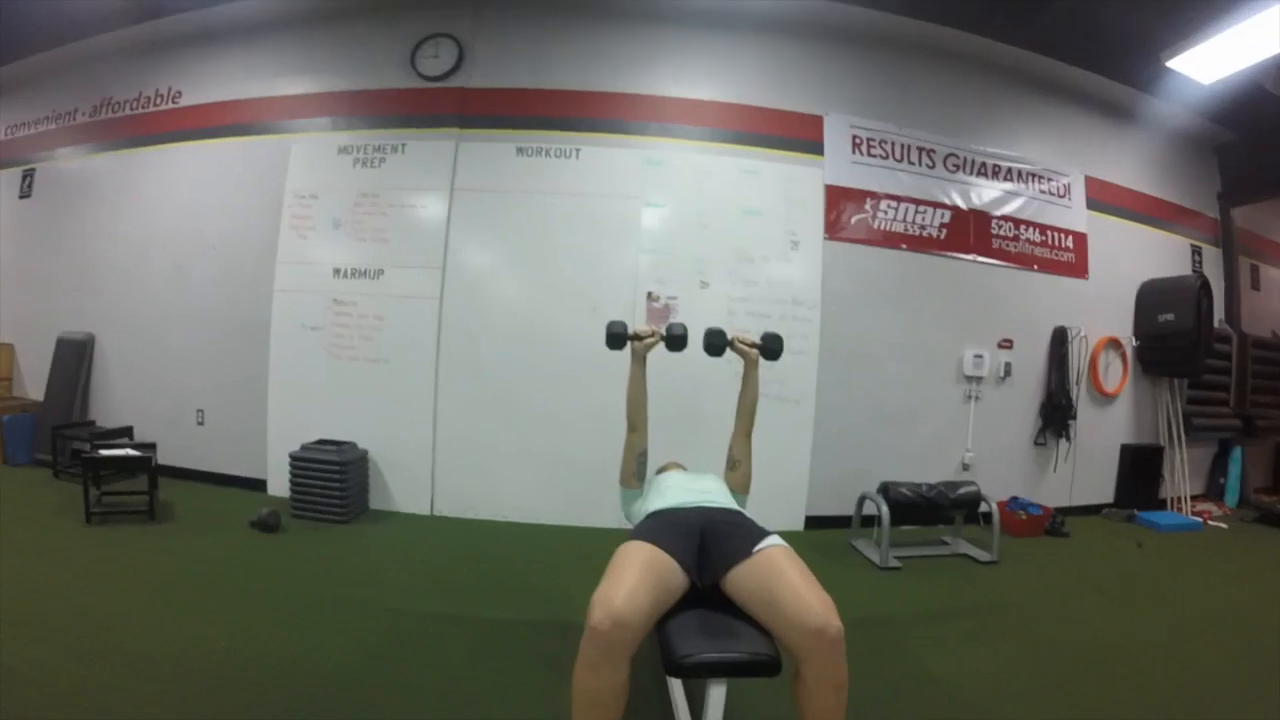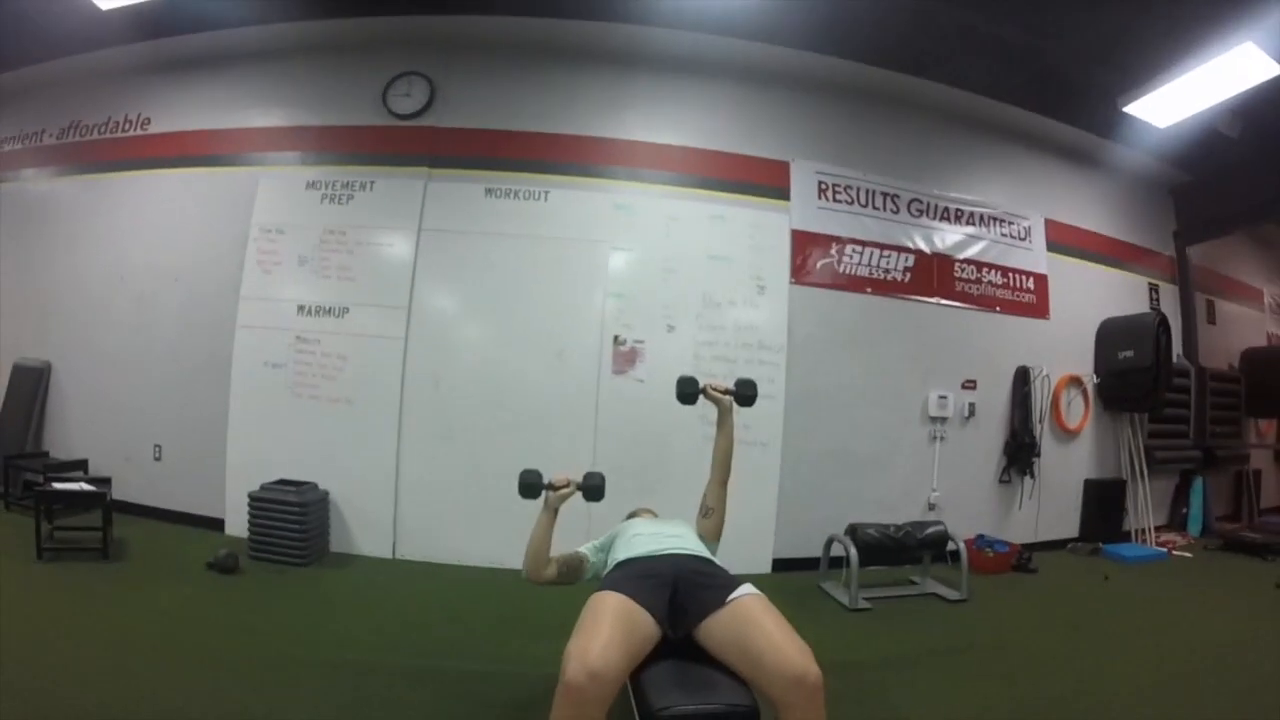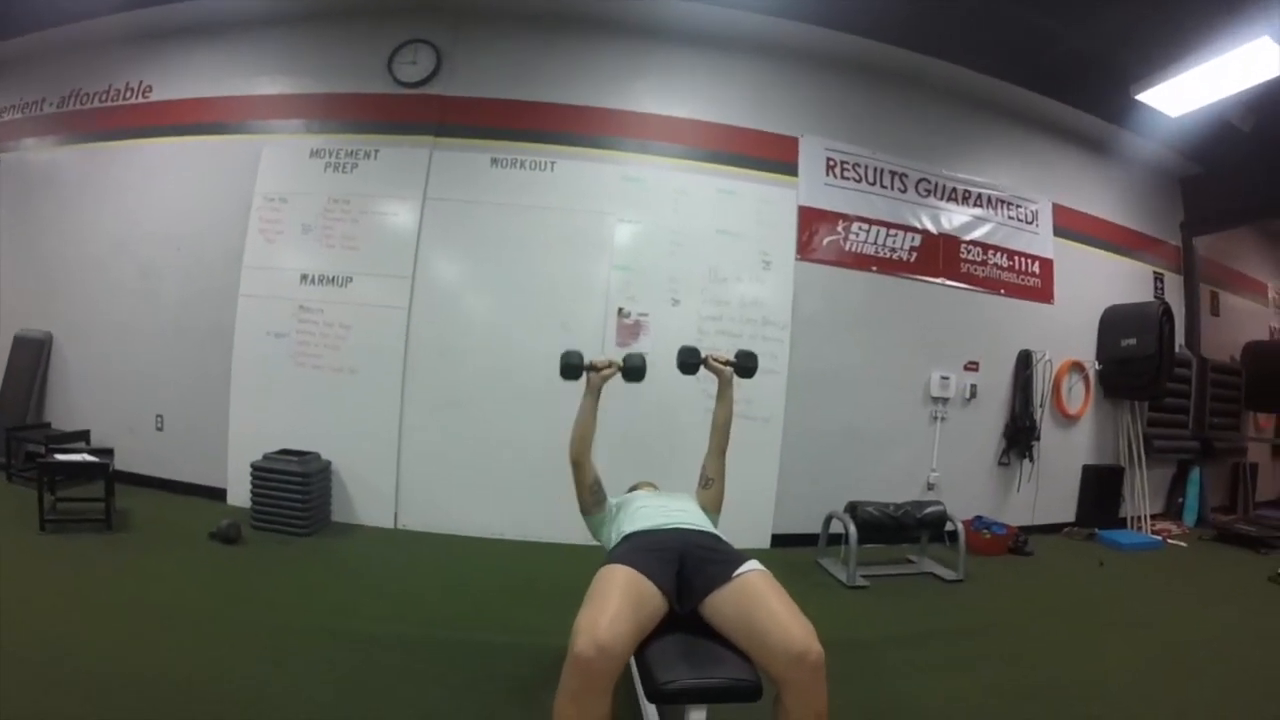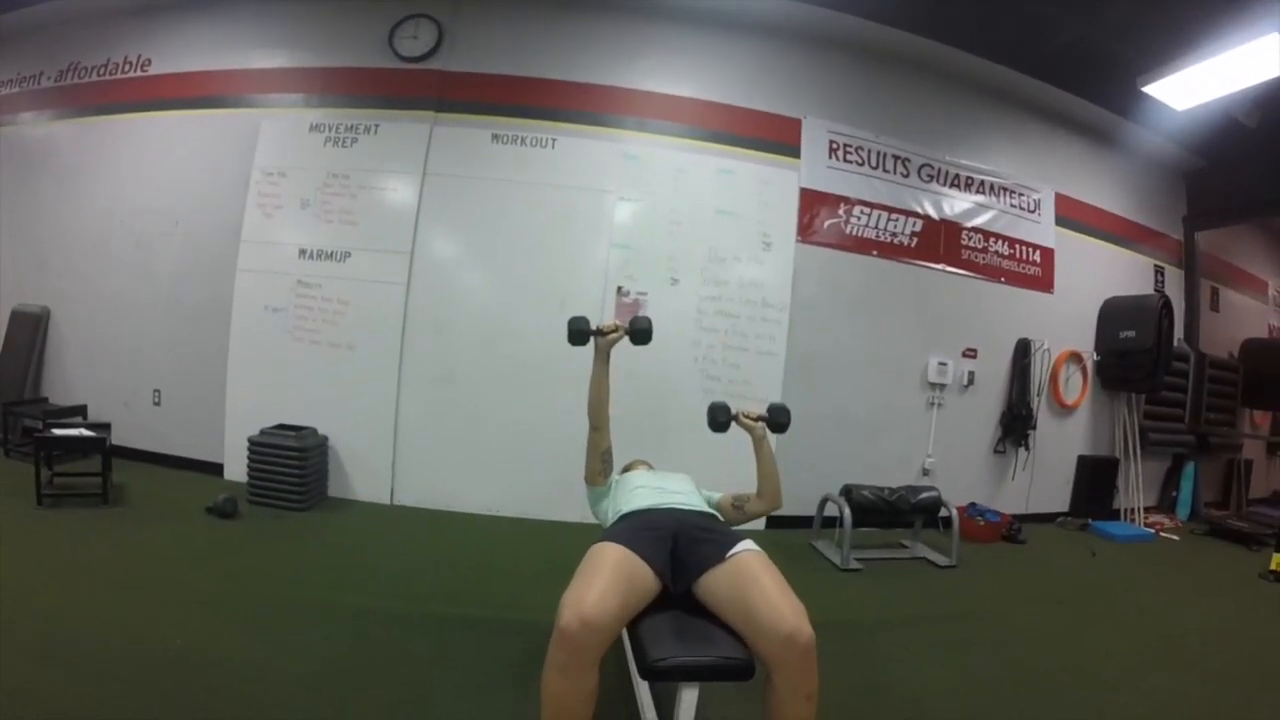
dt=1s
person 1, frame 1
left shoulder: (722, 488)
right shoulder: (645, 498)
left elbow: (742, 433)
right elbow: (636, 431)
left wrist: (751, 364)
right wrist: (638, 359)
left knee: (825, 634)
right knee: (606, 626)
person 1, frame 2
left shoulder: (692, 535)
right shoulder: (612, 542)
left elbow: (718, 481)
right elbow: (537, 570)
left wrist: (725, 413)
right wrist: (551, 507)
left knee: (803, 681)
right knee: (582, 680)
person 1, frame 3
left shoulder: (695, 508)
right shoulder: (612, 514)
left elbow: (717, 453)
right elbow: (579, 460)
left wrist: (725, 384)
right wrist: (592, 390)
left knee: (806, 659)
right knee: (590, 655)
person 1, frame 4
left shoulder: (696, 493)
right shoulder: (611, 492)
left elbow: (768, 500)
right elbow: (599, 427)
left wrist: (758, 436)
right wrist: (602, 354)
left hip: (705, 528)
right hip: (636, 526)
left knee: (797, 641)
right knee: (576, 629)
